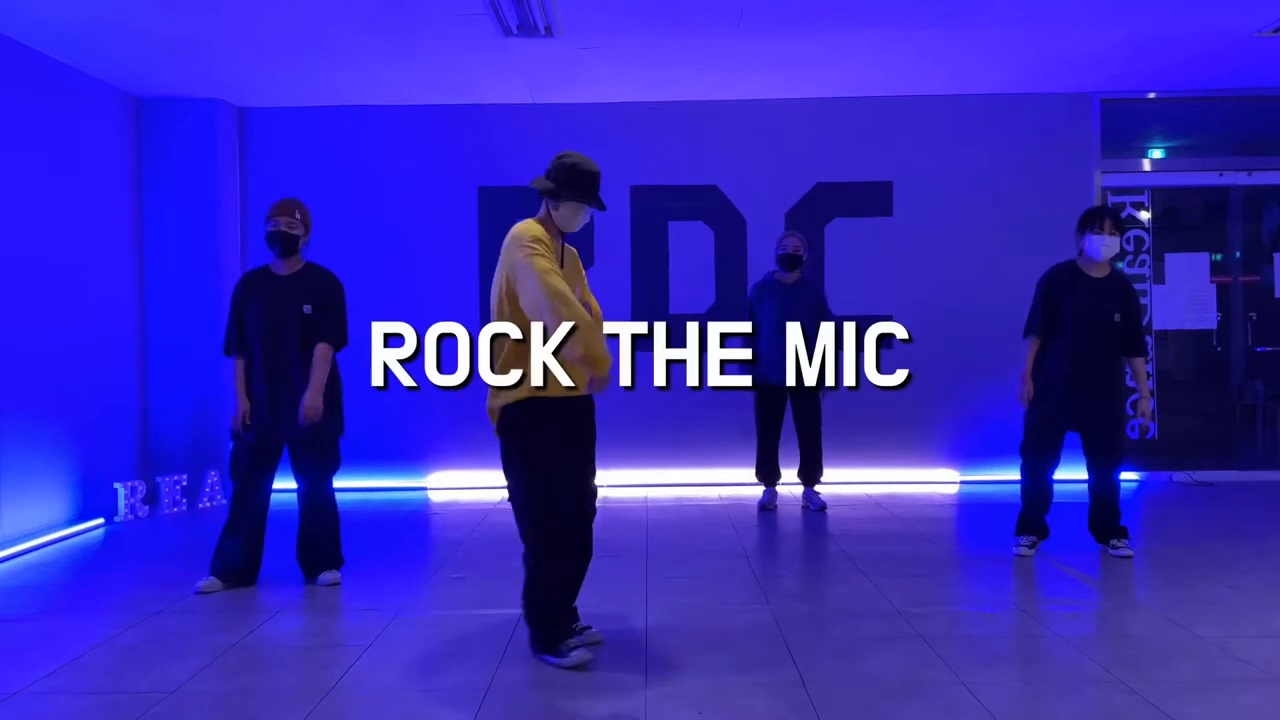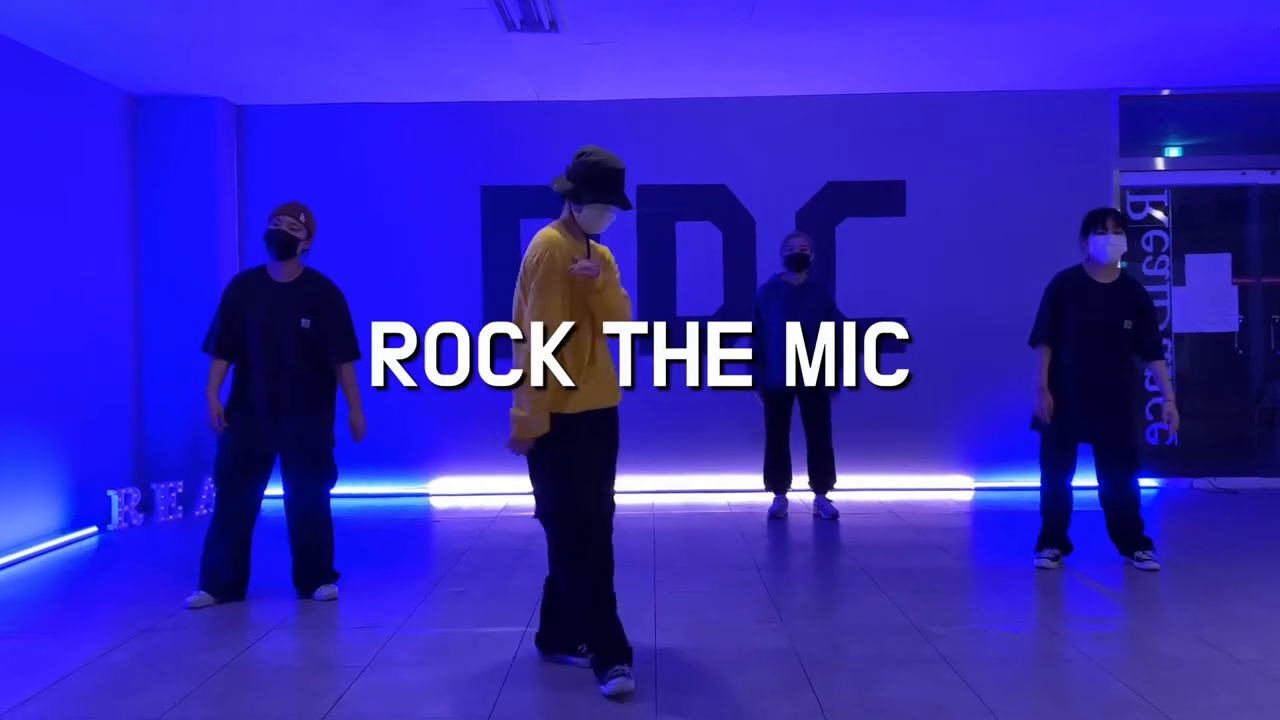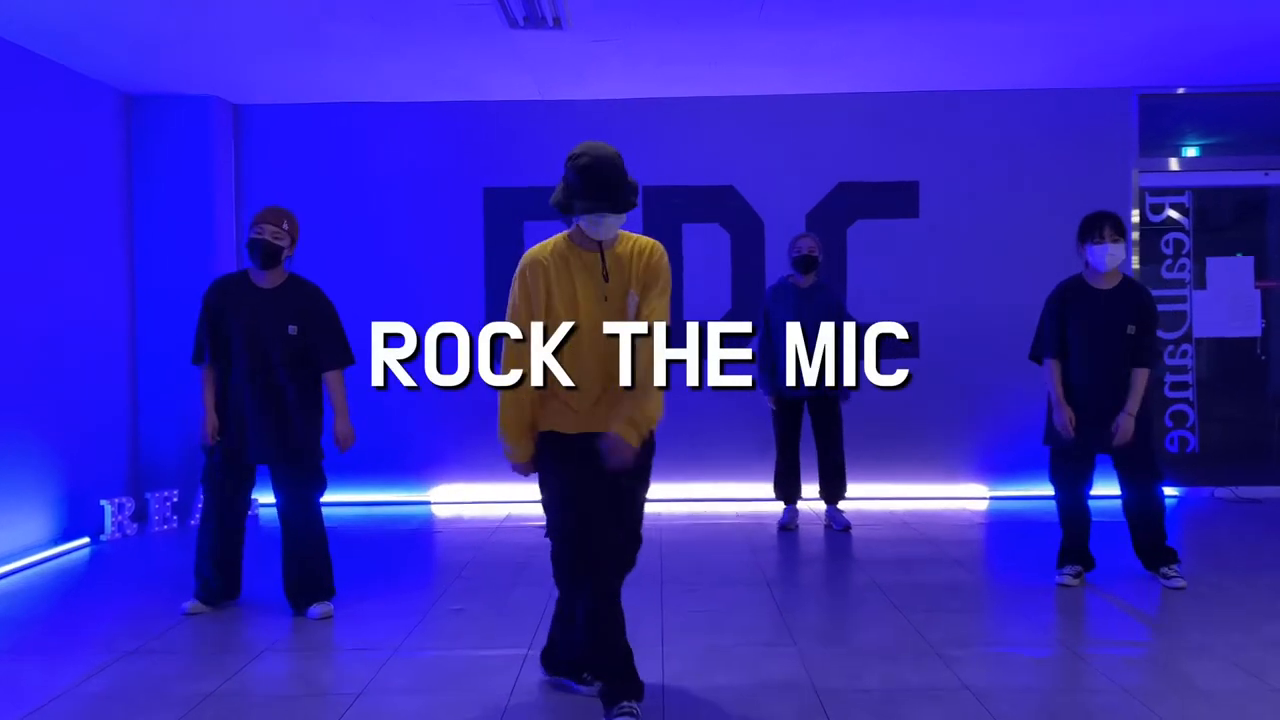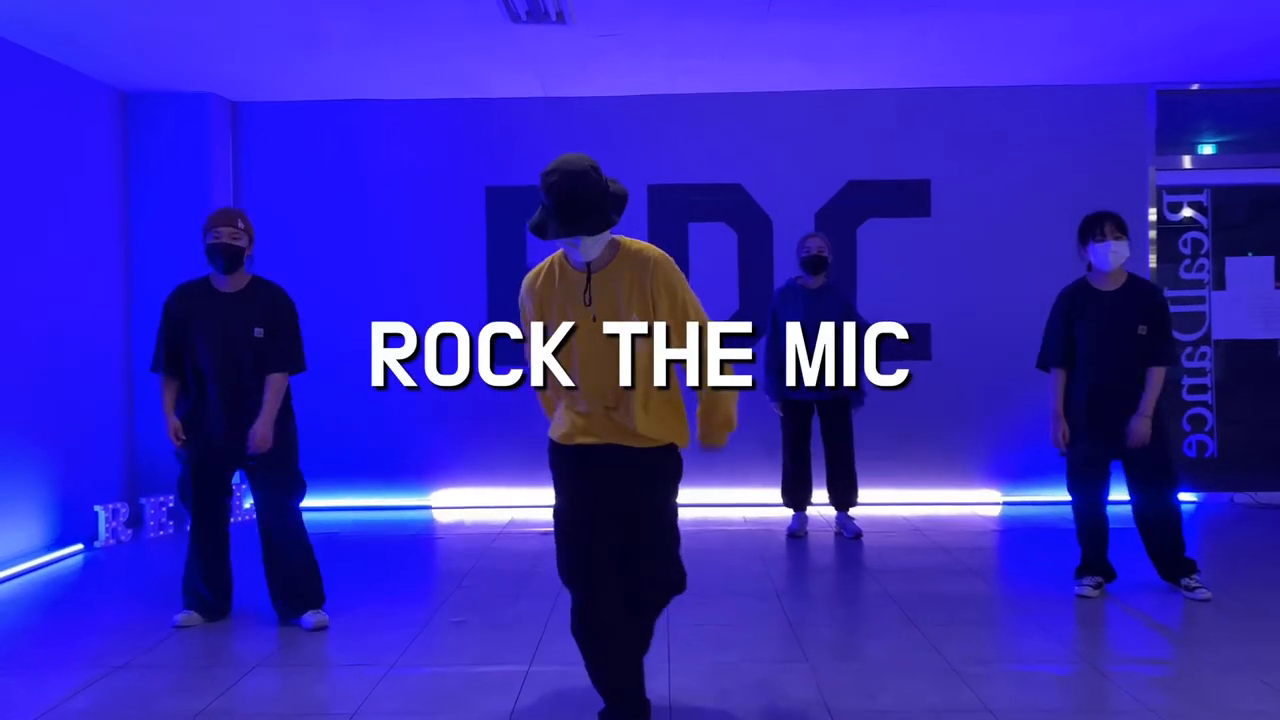
dt=0.3s
person 1, frame 1
left shoulder: (568, 255)
right shoulder: (526, 239)
left elbow: (584, 323)
right elbow: (549, 306)
left wrist: (591, 316)
right wrist: (593, 356)
left hip: (568, 397)
right hip: (527, 402)
left knee: (576, 515)
right knee: (547, 519)
left ankle: (557, 616)
person 1, frame 2
left shoulder: (600, 256)
right shoulder: (551, 247)
left elbow: (619, 320)
right elbow: (540, 339)
left wrist: (597, 282)
right wrist: (528, 418)
left hip: (596, 411)
right hip: (557, 420)
left knee: (587, 532)
right knee: (581, 537)
left ankle: (560, 636)
right ankle: (609, 652)
person 1, frame 3
left shoulder: (649, 257)
right shoulder: (539, 264)
left elbow: (658, 351)
right elbow: (520, 361)
left wrist: (632, 425)
right wrist: (519, 444)
left hip: (629, 439)
right hip: (567, 438)
left knee: (615, 557)
right knee: (588, 567)
left ankle: (568, 658)
person 1, frame 4
left shoulder: (652, 267)
right shoulder: (539, 285)
left elbow: (701, 347)
left wrist: (717, 421)
left hip: (651, 447)
right hip: (578, 450)
left knee: (654, 578)
right knee: (592, 589)
left ankle: (618, 663)
person 2, frame 1
left shoulder: (324, 284)
right shoulder: (249, 286)
left elbow: (326, 344)
right elbow: (239, 348)
left wrist: (315, 390)
right wrist: (240, 396)
left hip: (310, 405)
right hip: (261, 405)
left knee: (316, 485)
right knee: (247, 487)
left ankle: (322, 564)
person 2, frame 2
left shoulder: (323, 293)
right shoulder: (242, 287)
left elbow: (341, 358)
right elbow: (223, 348)
left wrist: (355, 409)
right wrist: (213, 395)
left hip: (306, 414)
right hip: (249, 411)
left knee: (308, 498)
right knee: (234, 496)
left ankle: (317, 578)
right ankle: (220, 584)
person 2, frame 3
left shoulder: (310, 299)
right shoulder: (221, 293)
left elbow: (330, 364)
right elbow: (209, 360)
left wrist: (341, 416)
right wrist: (209, 410)
left hip: (292, 424)
right hip: (232, 420)
left knee: (300, 508)
right knee: (222, 506)
left ankle: (312, 594)
right ankle: (214, 589)
person 2, frame 4
left shoulder: (274, 301)
right shoulder: (183, 301)
left elbow: (280, 369)
right elbow: (170, 367)
left wrist: (266, 420)
right wrist: (170, 412)
left hip: (261, 428)
right hip: (204, 427)
left knee: (280, 512)
right knee: (204, 515)
left ankle: (303, 603)
right ankle: (205, 602)
person 3, frame 1
left shoulder: (1123, 289)
right shoulder: (1057, 279)
left elbow: (1134, 347)
right elbow: (1036, 331)
left wrist: (1144, 393)
right wrist: (1027, 375)
left hip: (1103, 390)
right hip: (1052, 386)
left knee: (1106, 463)
right knee: (1038, 460)
left ankle: (1109, 531)
right ankle: (1030, 530)
person 3, frame 2
left shoulder: (1134, 293)
right shoulder: (1064, 285)
left elbow: (1152, 350)
right elbow: (1045, 341)
left wrist: (1168, 397)
right wrist: (1042, 388)
left hip: (1114, 399)
right hip: (1064, 396)
left knee: (1120, 473)
right knee: (1056, 473)
left ankle: (1133, 543)
right ankle: (1052, 543)
person 3, frame 3
left shoulder: (1138, 297)
right shoulder: (1065, 295)
left elbow: (1144, 362)
right elbow: (1051, 355)
left wrist: (1130, 412)
right wrist: (1060, 404)
left hip: (1127, 412)
right hip: (1075, 410)
left knee: (1144, 486)
right knee: (1070, 488)
left ankle: (1160, 559)
right ankle: (1075, 559)
person 3, frame 4
left shoulder: (1148, 296)
right shoulder: (1071, 299)
left elbow: (1159, 362)
right elbow: (1058, 363)
left wrist: (1144, 413)
right wrist: (1058, 415)
left hip: (1138, 416)
right hip: (1085, 418)
left knee: (1157, 494)
right knee: (1087, 497)
left ankle: (1179, 569)
right ankle: (1094, 570)
person 4, frame 1
left shoulder: (813, 292)
right shoulder: (760, 290)
right elbow: (751, 334)
right wrist: (750, 374)
right hip: (769, 377)
left knee: (809, 433)
right knee: (767, 433)
left ankle: (810, 489)
right ankle: (769, 489)
person 4, frame 2
left shoulder: (821, 294)
right shoulder: (767, 292)
left elbow: (834, 338)
right elbow: (757, 338)
right wrist: (758, 380)
right hip: (776, 381)
left knee: (819, 438)
right knee: (776, 439)
left ankle: (821, 496)
right ankle: (779, 496)
person 4, frame 3
left shoulder: (830, 297)
right shoulder: (775, 295)
right elbow: (766, 343)
left wrist: (843, 388)
right wrist: (768, 385)
left hip: (824, 386)
right hip: (786, 387)
left knee: (830, 447)
right knee: (787, 448)
left ankle: (832, 507)
right ankle: (790, 507)
person 4, frame 4
left shoulder: (840, 299)
right shoulder: (783, 297)
right elbow: (773, 347)
left wrist: (855, 393)
right wrist: (774, 391)
left hip: (834, 391)
right hip: (794, 391)
left knee: (840, 453)
right knee: (795, 454)
left ankle: (842, 514)
right ankle: (799, 514)
